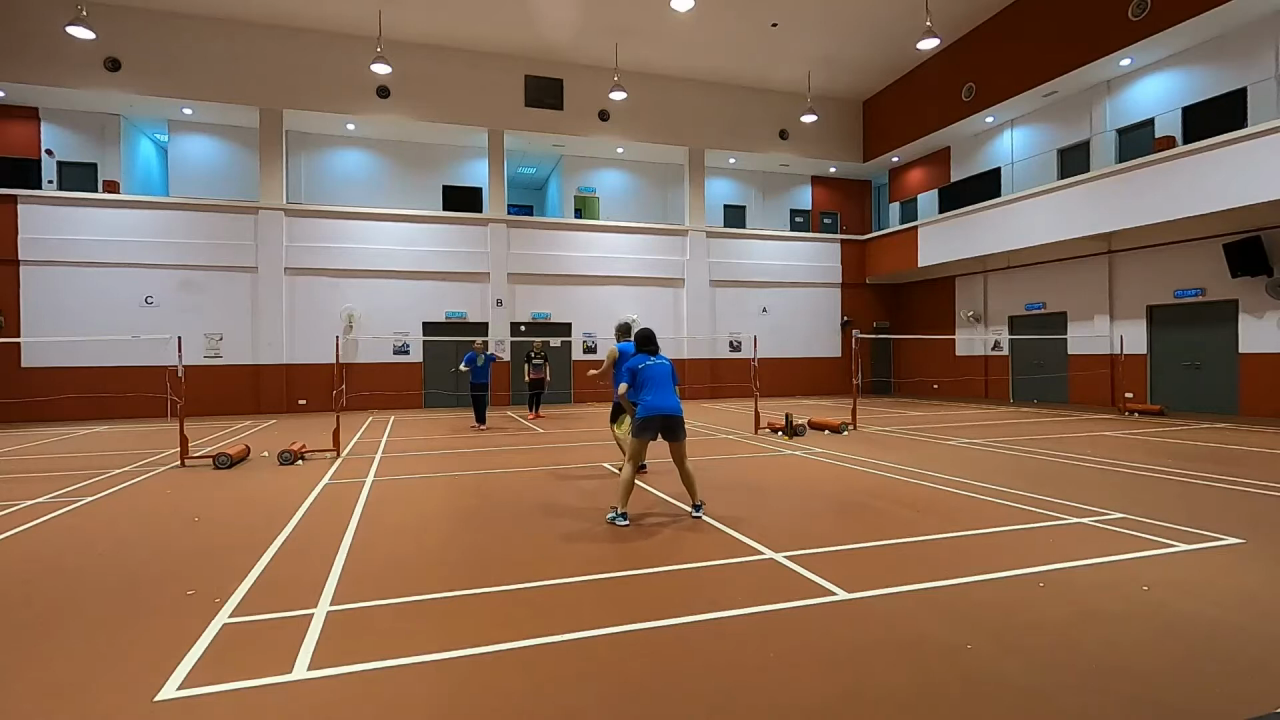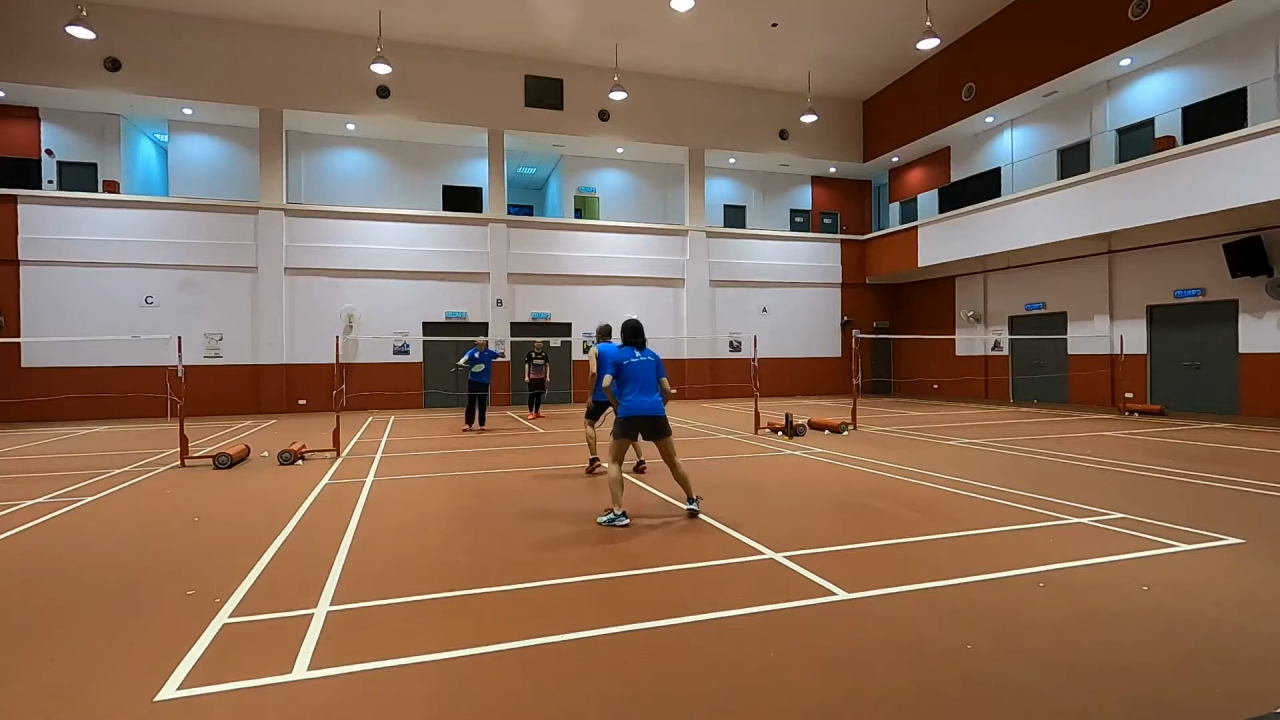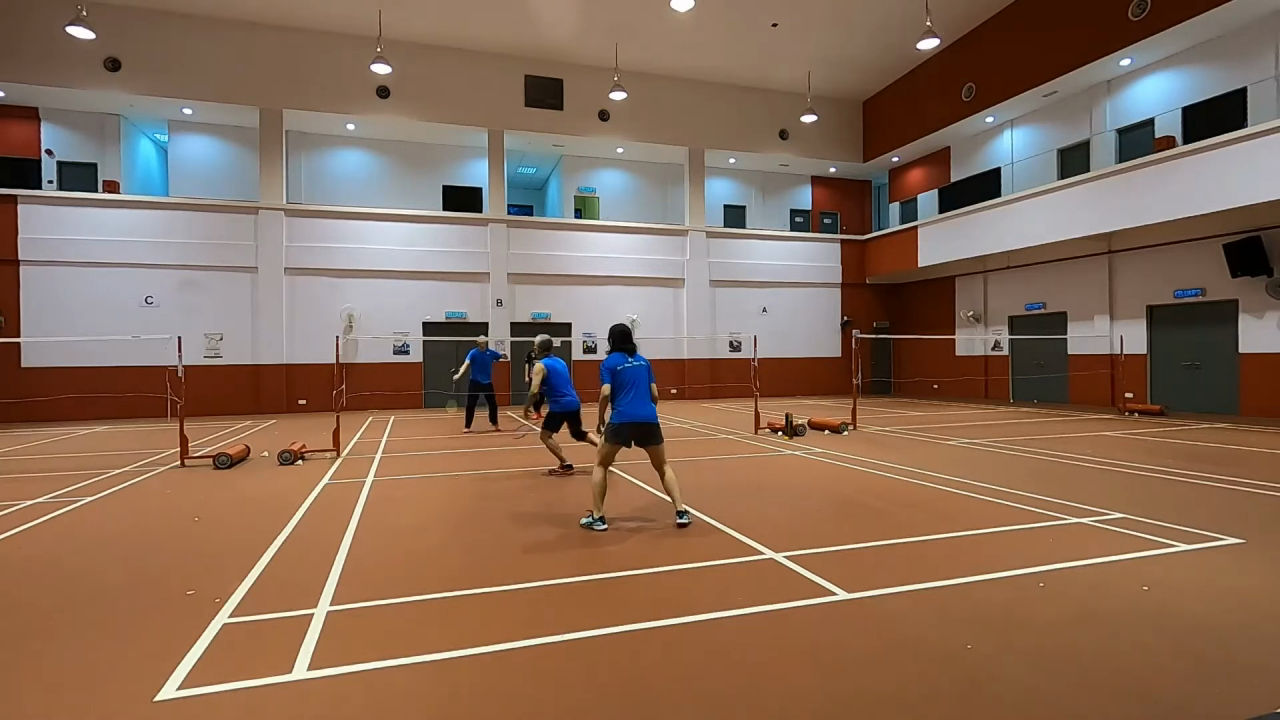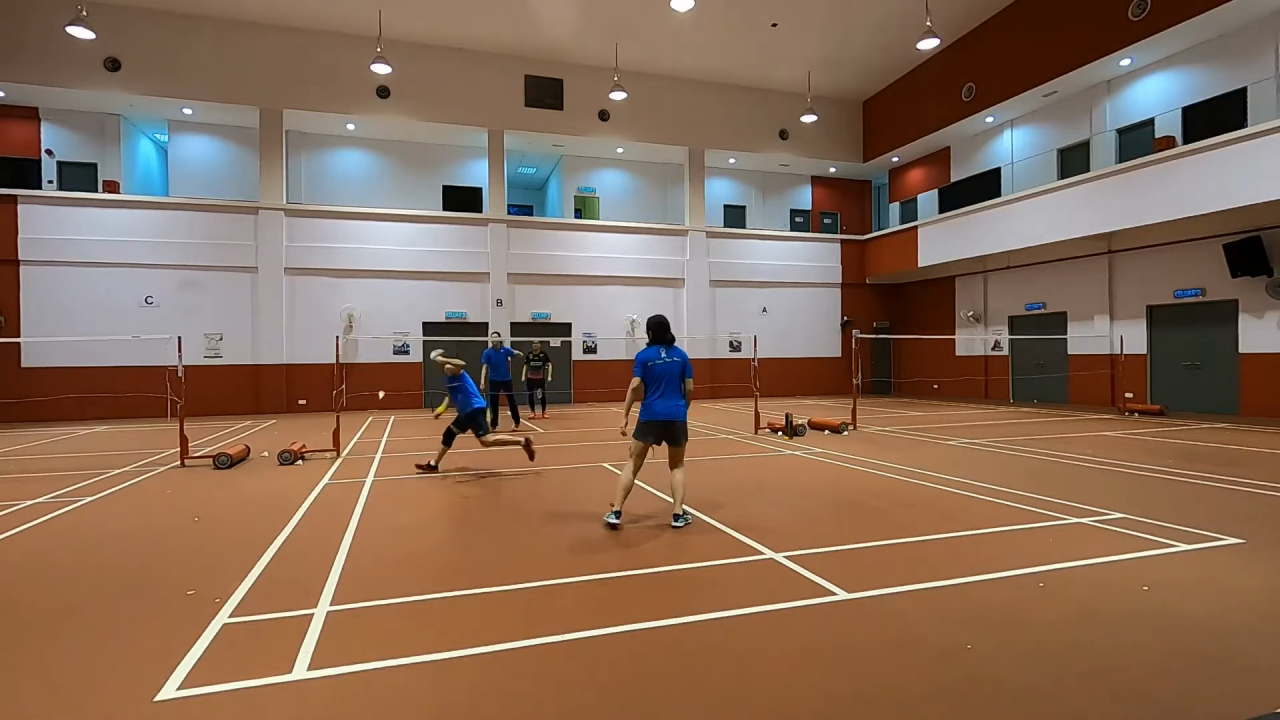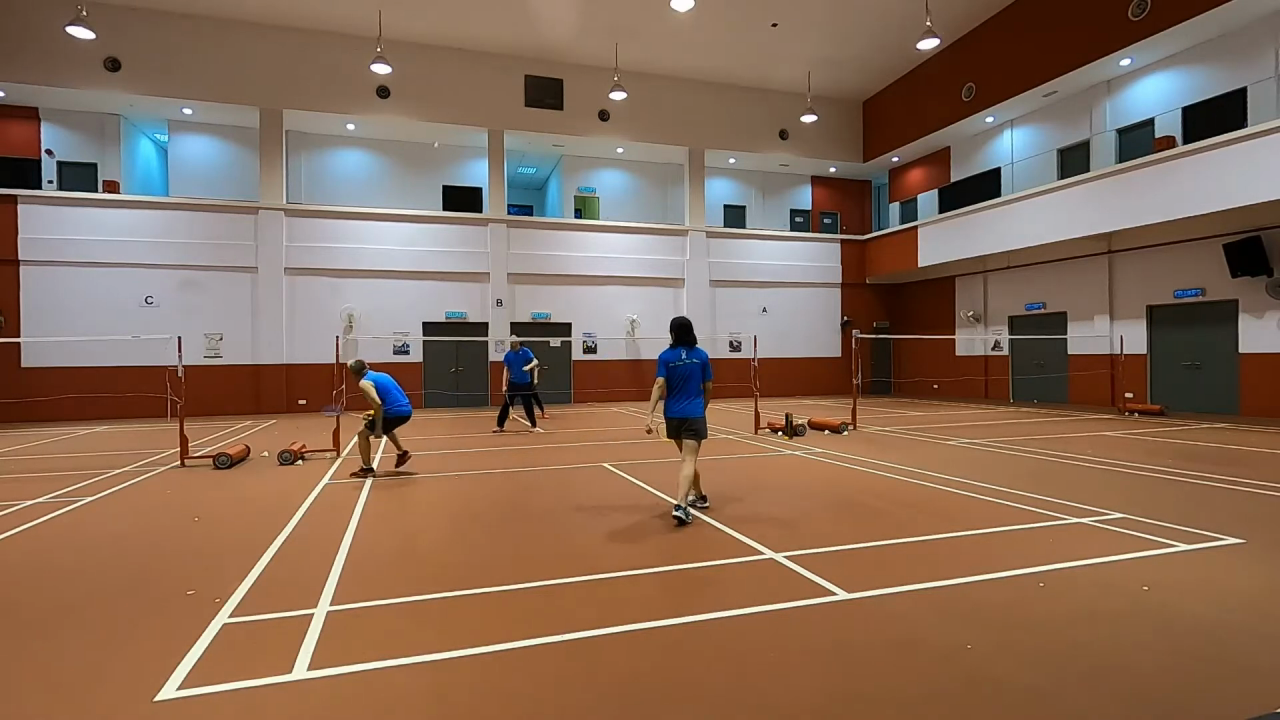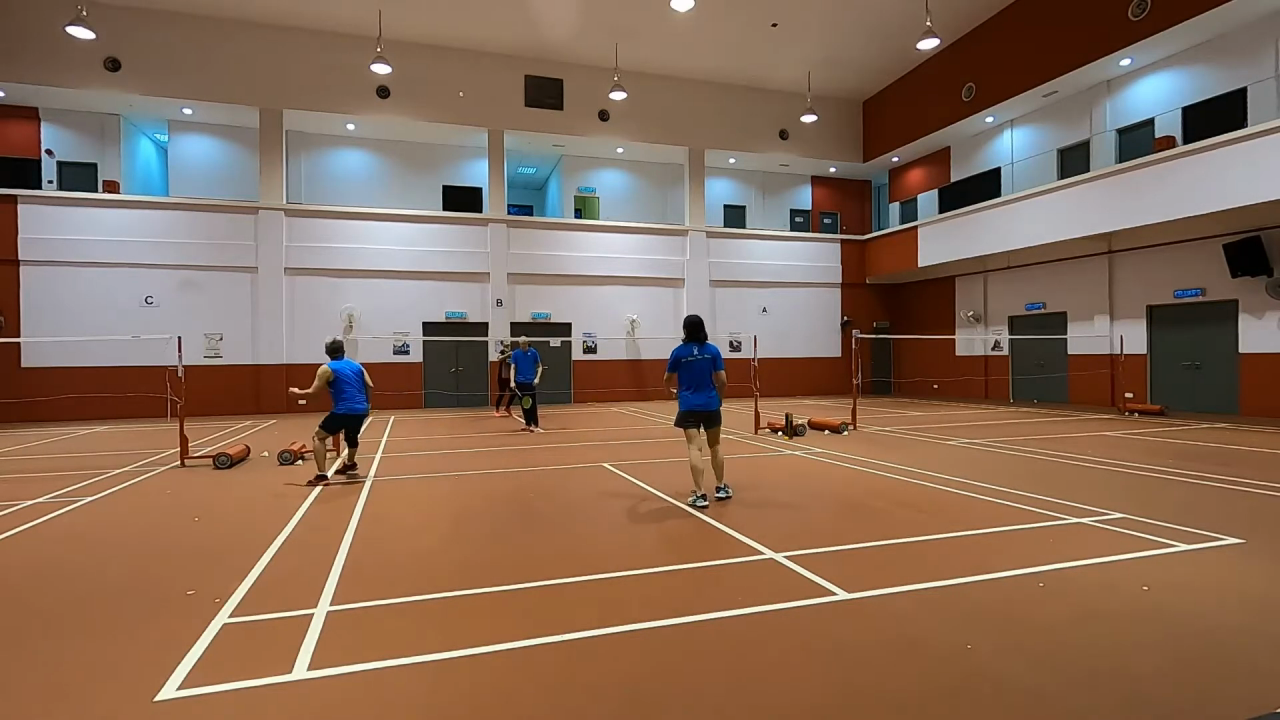
dt=0.4s
person 1, frame 1
left shoulder: (632, 364)
right shoulder: (666, 362)
left elbow: (621, 393)
left wrist: (631, 410)
left hip: (647, 413)
right hip: (674, 412)
left knee: (631, 462)
right knee: (682, 462)
left ankle: (621, 512)
right ankle: (697, 505)
person 1, frame 2
left shoulder: (616, 356)
right shoulder: (653, 356)
left elbow: (606, 385)
right elbow: (666, 388)
left wrist: (616, 405)
left hip: (629, 413)
right hip: (655, 412)
left knee: (614, 461)
right knee: (672, 460)
left ankle: (618, 512)
right ankle: (692, 500)
person 1, frame 3
left shoulder: (609, 363)
right shoulder: (643, 361)
left elbow: (605, 394)
right elbow: (654, 394)
left wrist: (600, 419)
left hip: (621, 420)
right hip: (649, 419)
left knee: (601, 465)
right knee: (663, 467)
left ankle: (597, 517)
right ankle: (681, 511)
person 1, frame 4
left shoulder: (643, 355)
right shoulder: (681, 355)
left elbow: (635, 386)
right elbow: (690, 389)
left wrist: (625, 417)
right wrist: (682, 410)
left hip: (649, 416)
right hip: (676, 417)
left knee: (633, 464)
right knee: (677, 466)
left ankle: (616, 511)
right ankle: (678, 514)
person 1, frame 5
left shoulder: (666, 356)
right shoulder: (702, 356)
left elbow: (659, 385)
right elbow: (708, 388)
left wrist: (650, 415)
left hip: (673, 414)
right hip: (694, 414)
left knee: (686, 458)
right knee: (689, 461)
left ankle: (699, 496)
right ankle: (680, 506)
person 1, frame 6
left shoulder: (678, 352)
right shoulder: (713, 350)
left elbow: (667, 378)
right elbow: (722, 380)
left wrist: (670, 388)
right wrist: (719, 397)
left hip: (688, 406)
right hip: (710, 405)
left knee: (695, 449)
right knee: (715, 446)
left ankle: (700, 494)
right ankle: (720, 486)
